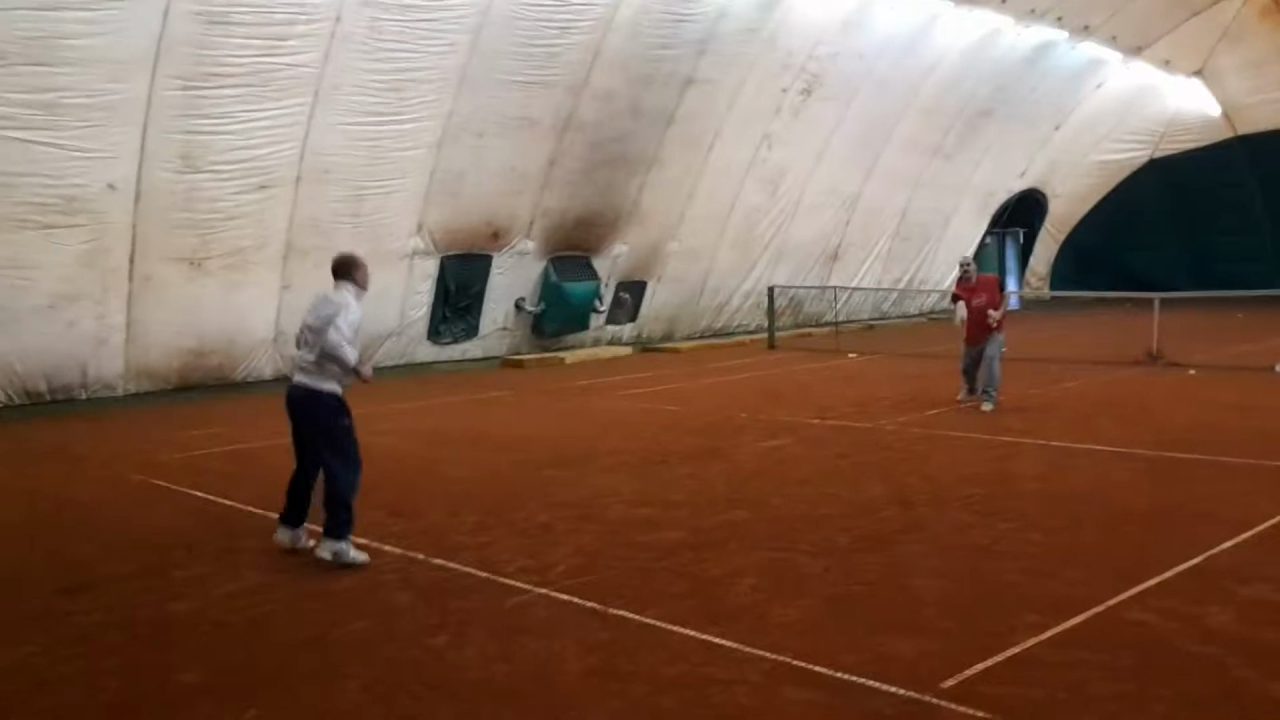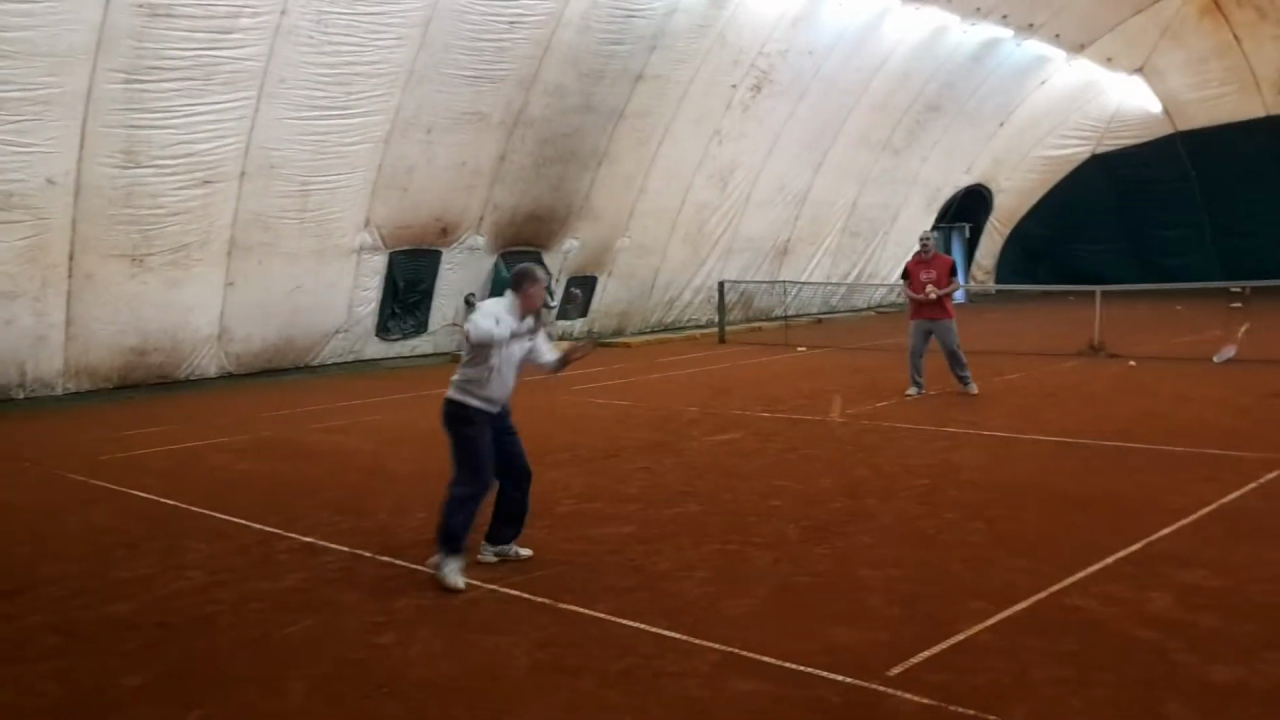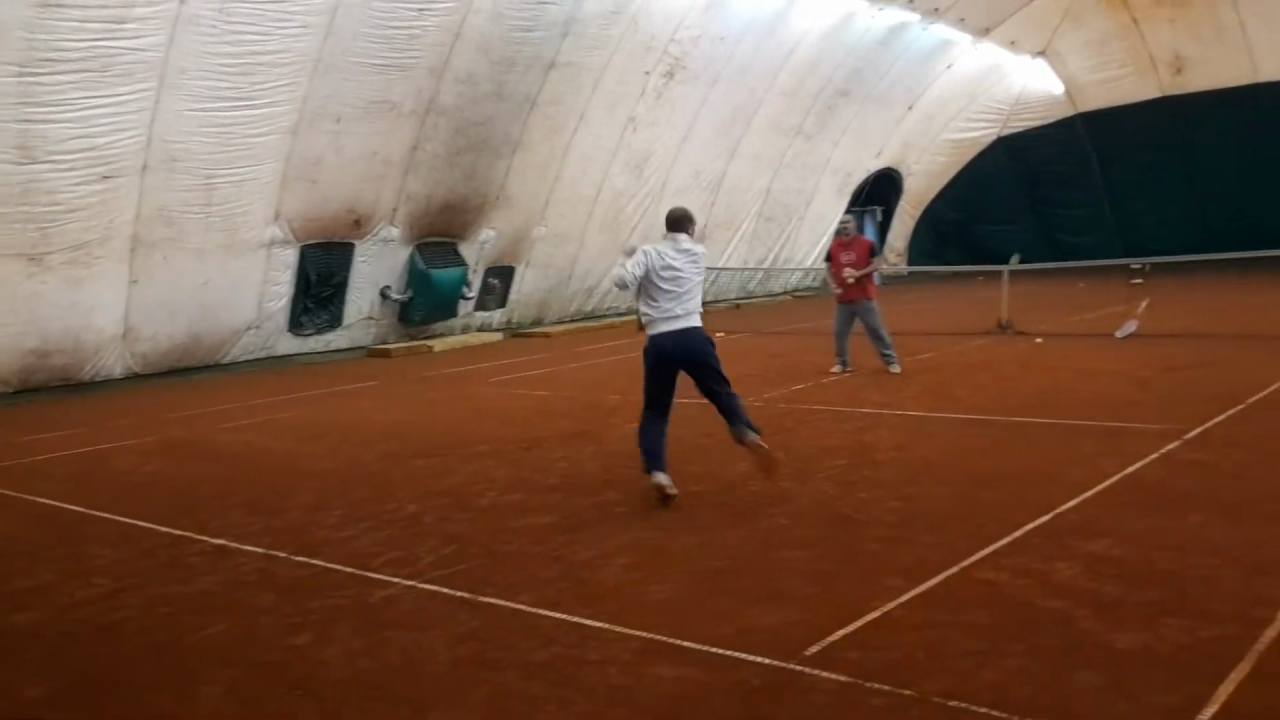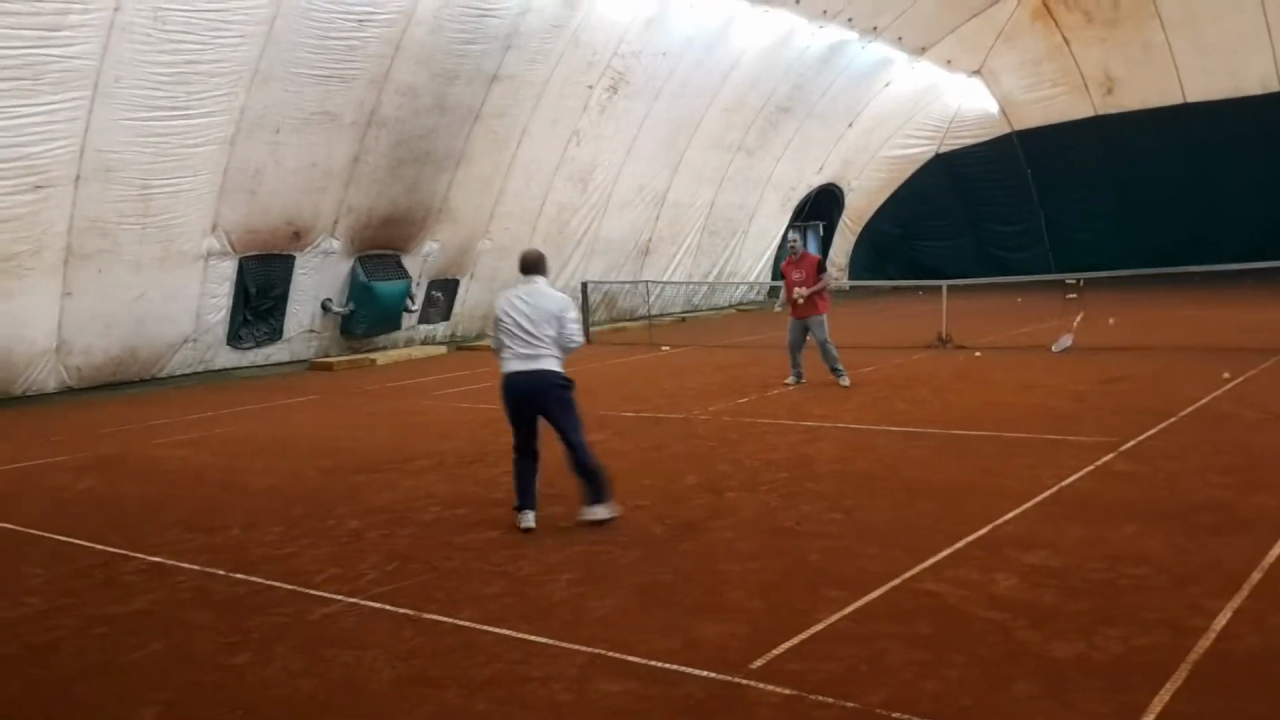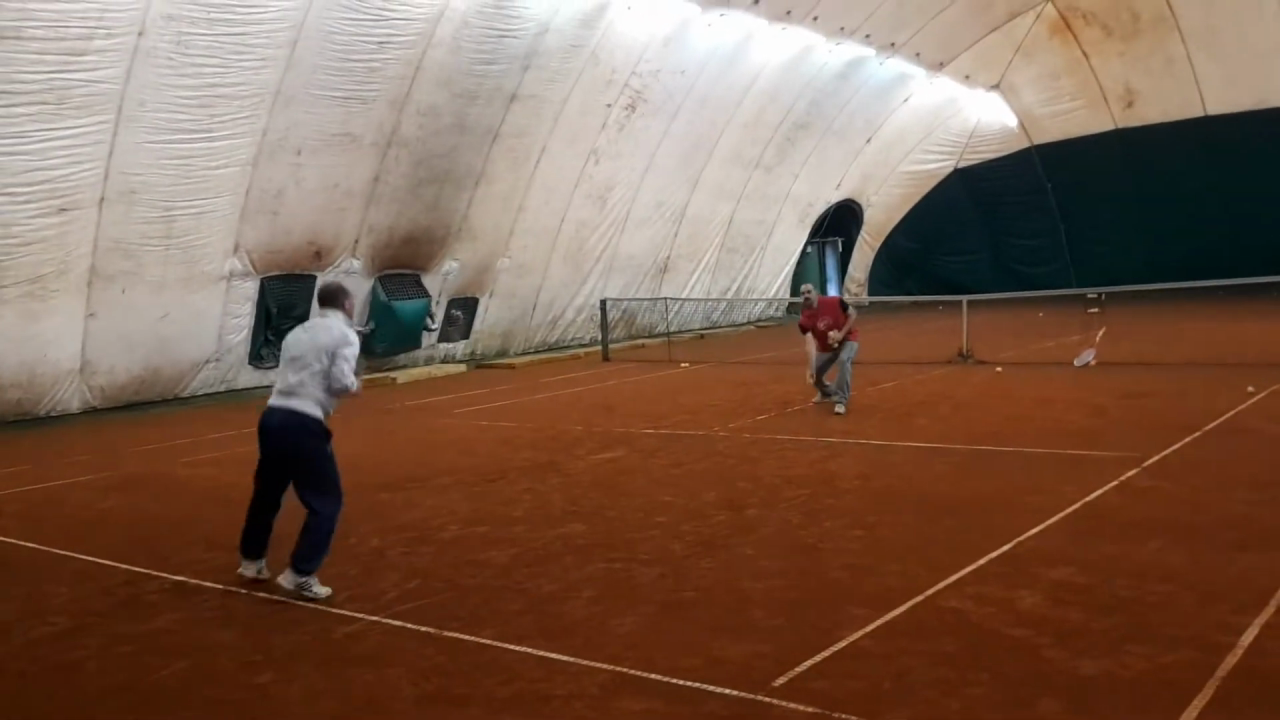
dt=1s
person 1, frame 1
left shoulder: (321, 302)
right shoulder: (349, 306)
left elbow: (302, 341)
right elbow: (333, 343)
right wrist: (357, 369)
left hip: (298, 389)
right hip: (322, 396)
left knee: (308, 463)
right knee: (344, 465)
left ankle: (290, 529)
right ankle: (336, 541)
person 1, frame 2
left shoulder: (529, 325)
right shoulder: (490, 309)
left elbow: (548, 362)
right elbow: (475, 334)
left wrist: (566, 356)
right wrist: (520, 331)
left hip: (495, 411)
right hip: (466, 409)
left knee: (518, 476)
right knee: (473, 482)
left ankle: (499, 543)
right ankle: (448, 556)
person 1, frame 3
left shoulder: (648, 254)
right shoulder: (697, 252)
left elbow: (623, 281)
left wrist: (626, 260)
left hip: (660, 343)
right hip: (692, 337)
left knee: (655, 413)
right knee: (723, 394)
left ankle: (659, 473)
right ankle: (747, 435)
person 1, frame 4
left shoulder: (503, 301)
right shoulder: (559, 300)
left elbow: (497, 345)
right elbow: (573, 341)
left hip: (513, 381)
right hip: (548, 379)
left knee: (525, 451)
right knee: (575, 442)
left ankle: (526, 511)
right ankle: (597, 503)
person 1, frame 5
left shoulder: (297, 333)
right shoulder: (345, 335)
right elbow: (341, 382)
right wrist: (356, 384)
left hip: (272, 418)
right hip: (305, 425)
left knee: (267, 492)
right knee: (325, 503)
left ankle: (251, 560)
right ankle: (300, 575)
